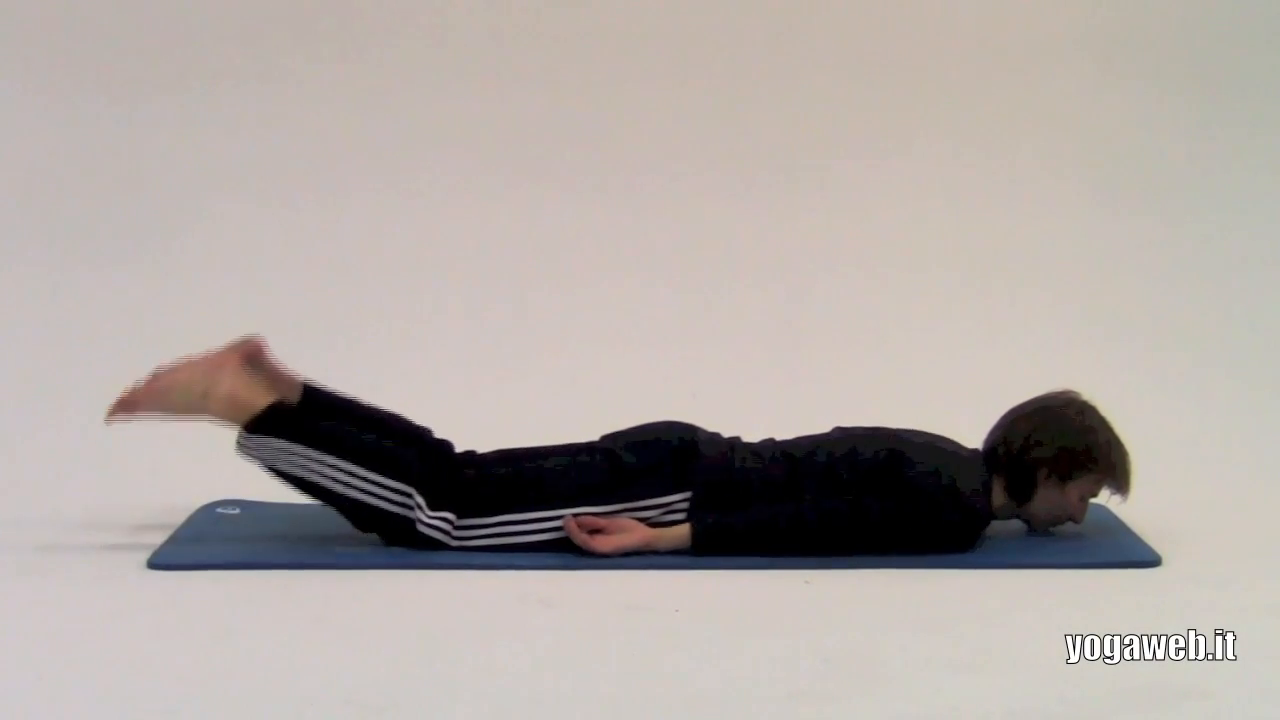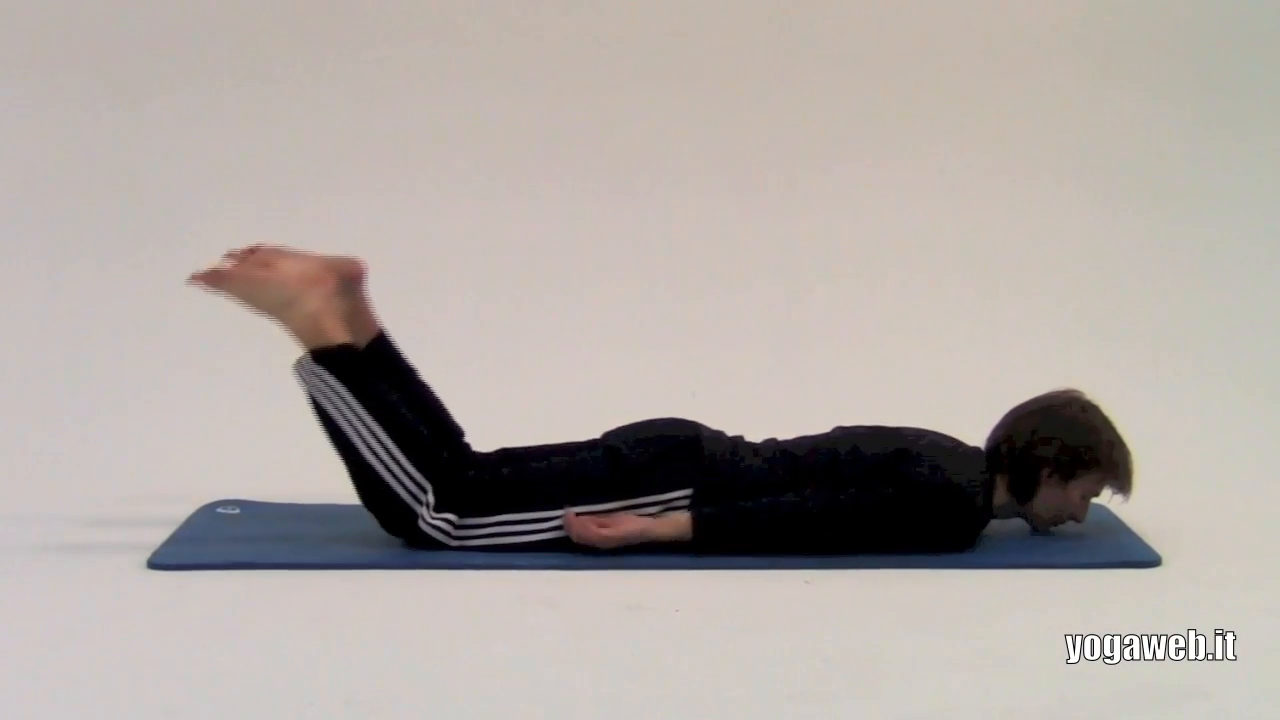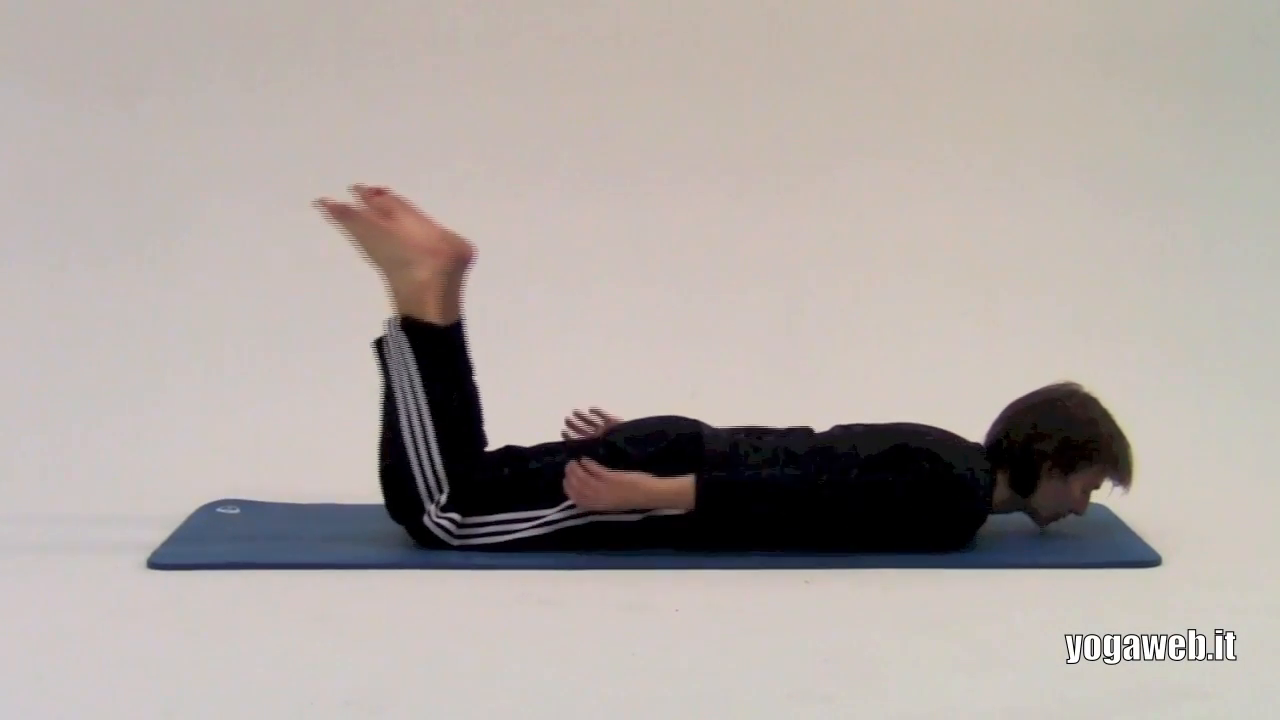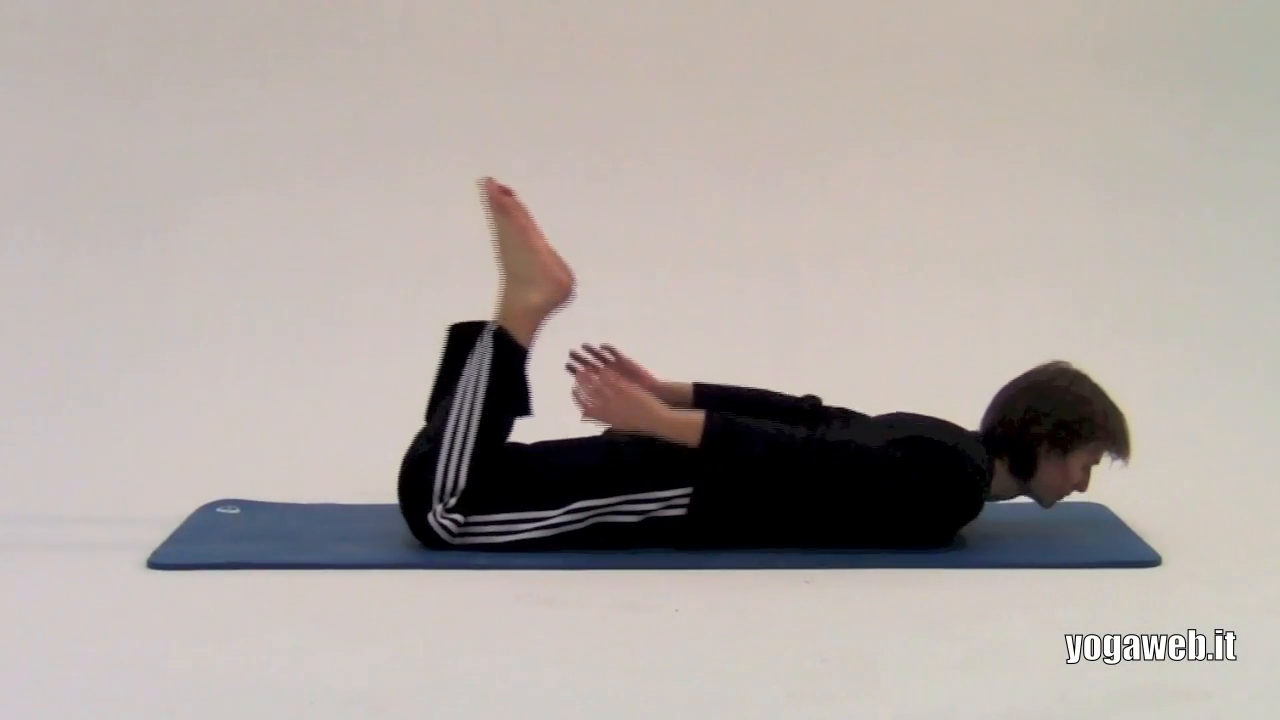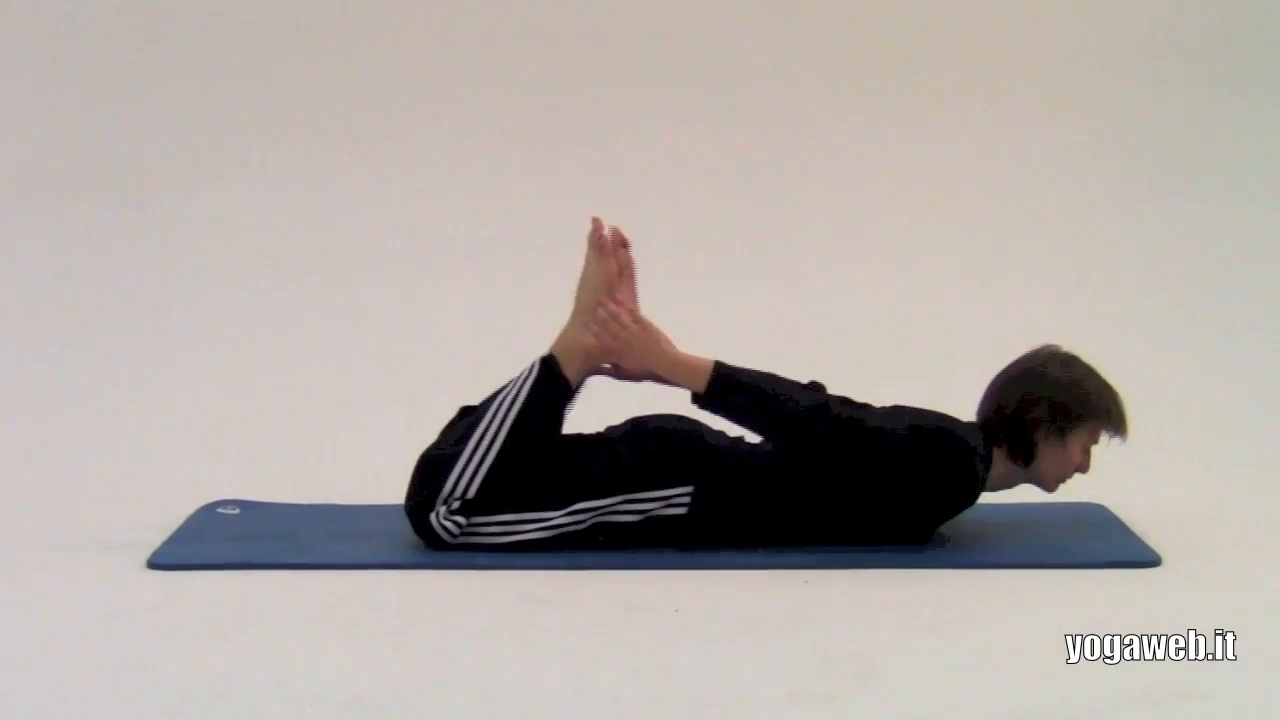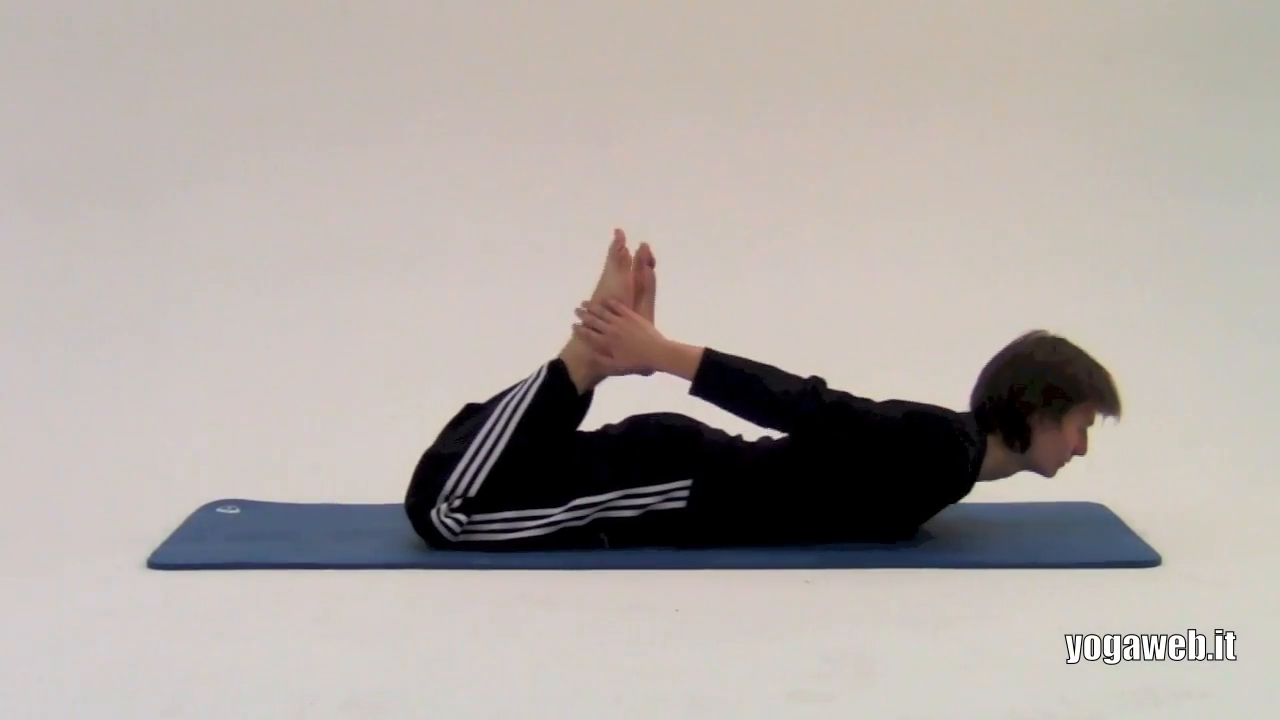
dt=0.4s
person 1, frame 1
left shoulder: (944, 463)
right shoulder: (957, 510)
right elbow: (809, 527)
left wrist: (662, 524)
right wrist: (666, 541)
left hip: (672, 462)
right hip: (669, 489)
left knee: (444, 475)
right knee: (437, 509)
left ankle: (270, 387)
right ankle: (242, 403)
person 1, frame 2
left shoulder: (946, 462)
right shoulder: (956, 509)
right elbow: (808, 520)
right wrist: (660, 530)
left hip: (677, 458)
right hip: (673, 486)
left knee: (452, 471)
right knee: (437, 507)
left ankle: (344, 311)
right ankle: (319, 320)
person 1, frame 3
left shoulder: (948, 458)
right shoulder: (953, 504)
right elbow: (809, 500)
right wrist: (656, 495)
left hip: (681, 456)
right hip: (680, 475)
left knee: (460, 481)
right knee: (437, 508)
left ankle: (434, 285)
right ankle: (421, 289)
person 1, frame 4
left shoulder: (947, 448)
right shoulder: (953, 486)
left elbow: (801, 416)
right elbow: (815, 465)
left wrist: (667, 394)
right wrist: (666, 422)
left hip: (677, 471)
right hip: (673, 488)
right knee: (438, 506)
right ankle: (522, 305)
person 1, frame 5
left shoulder: (945, 441)
right shoulder: (953, 467)
left elbow: (810, 406)
right elbow: (816, 429)
left wrist: (668, 367)
right wrist: (674, 366)
left hip: (677, 464)
right hip: (673, 487)
right knee: (443, 506)
person 1, frame 6
left shoulder: (942, 437)
right shoulder: (947, 450)
left elbow: (808, 400)
right elbow: (811, 412)
left wrist: (661, 355)
right wrist: (666, 354)
left hip: (677, 466)
right hip: (669, 483)
right knee: (443, 506)
